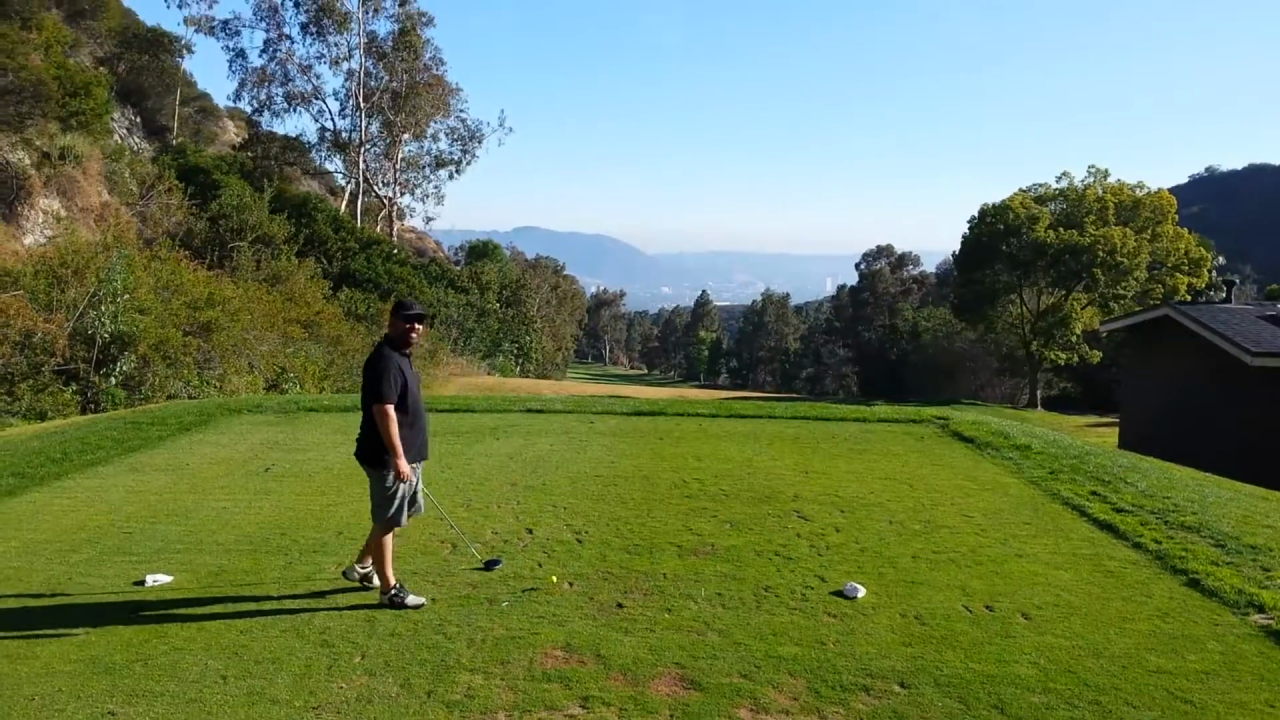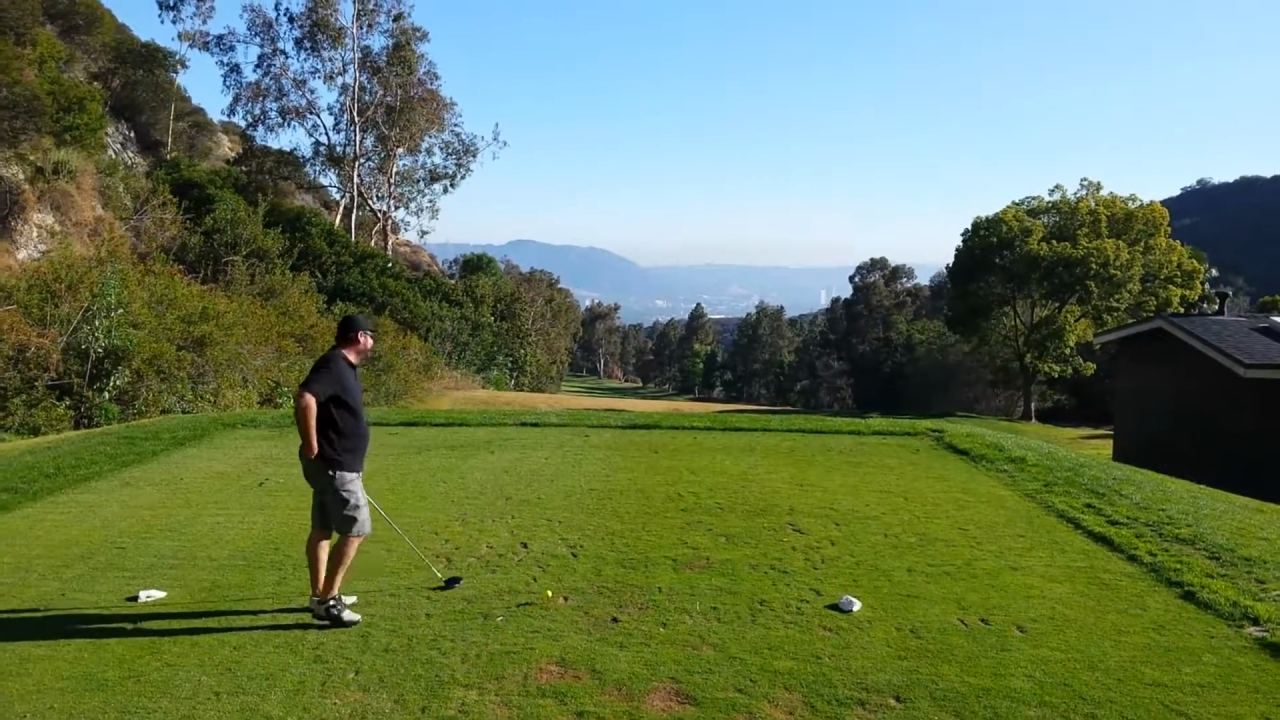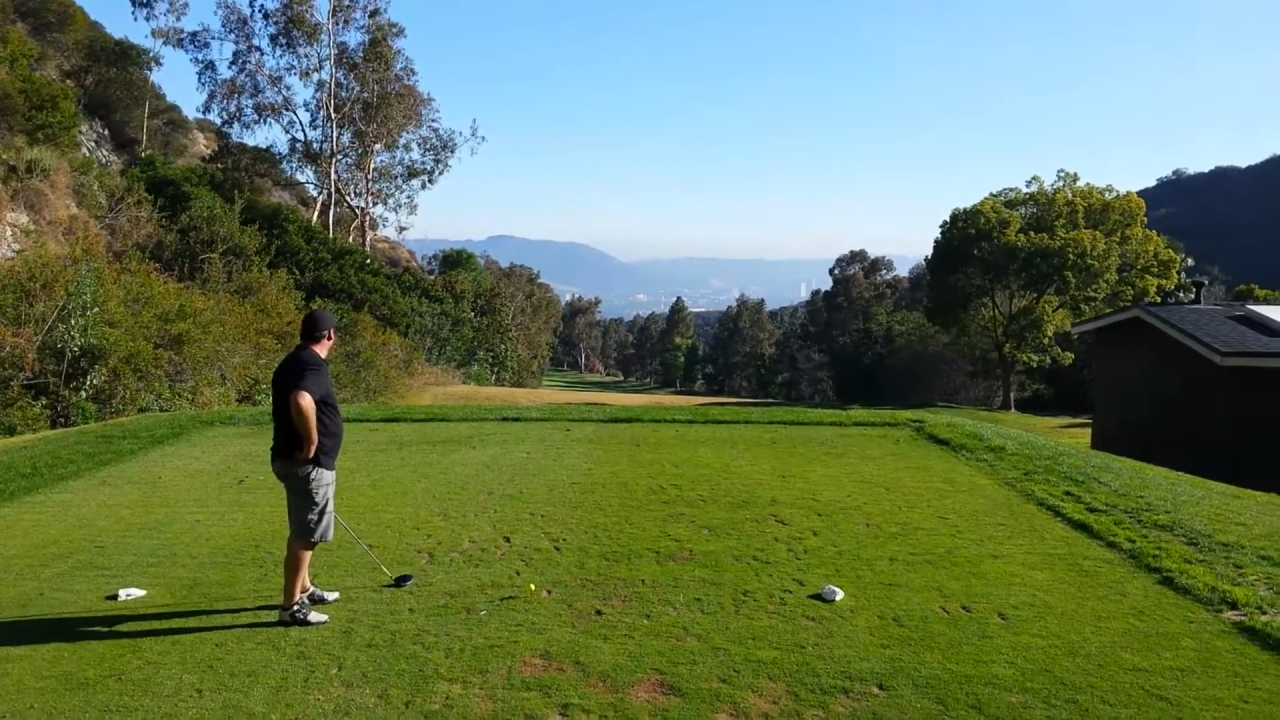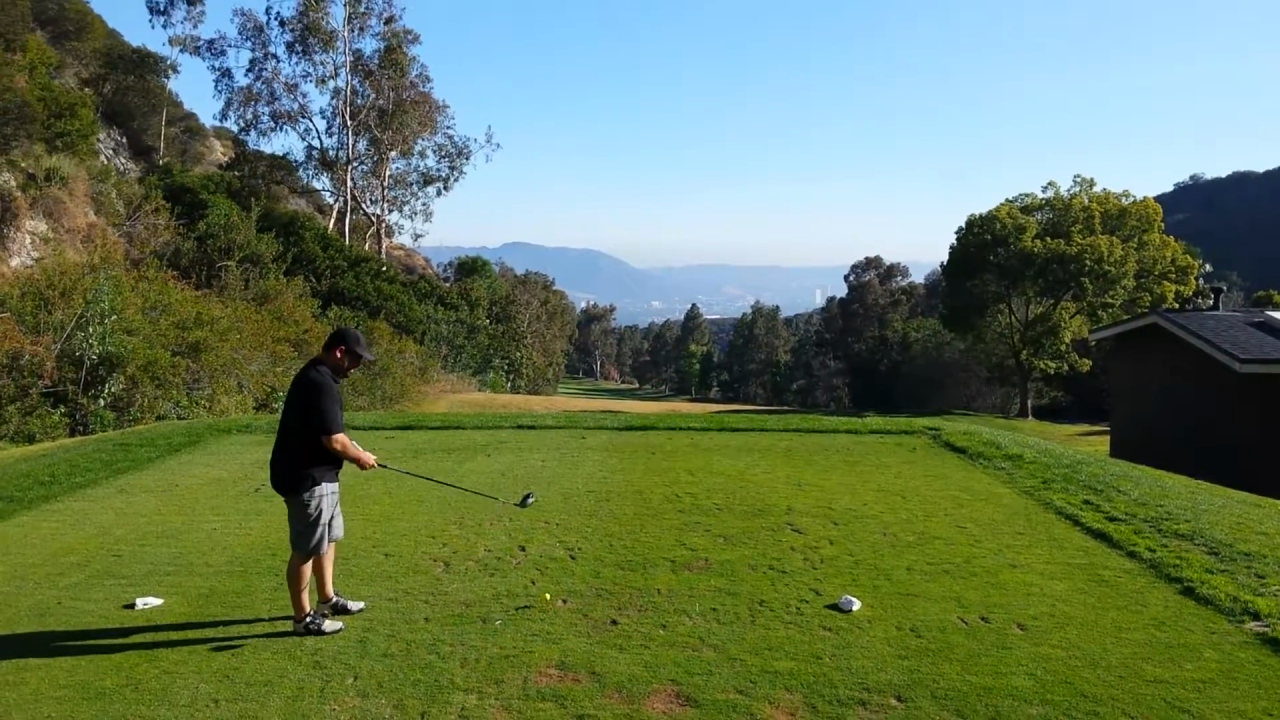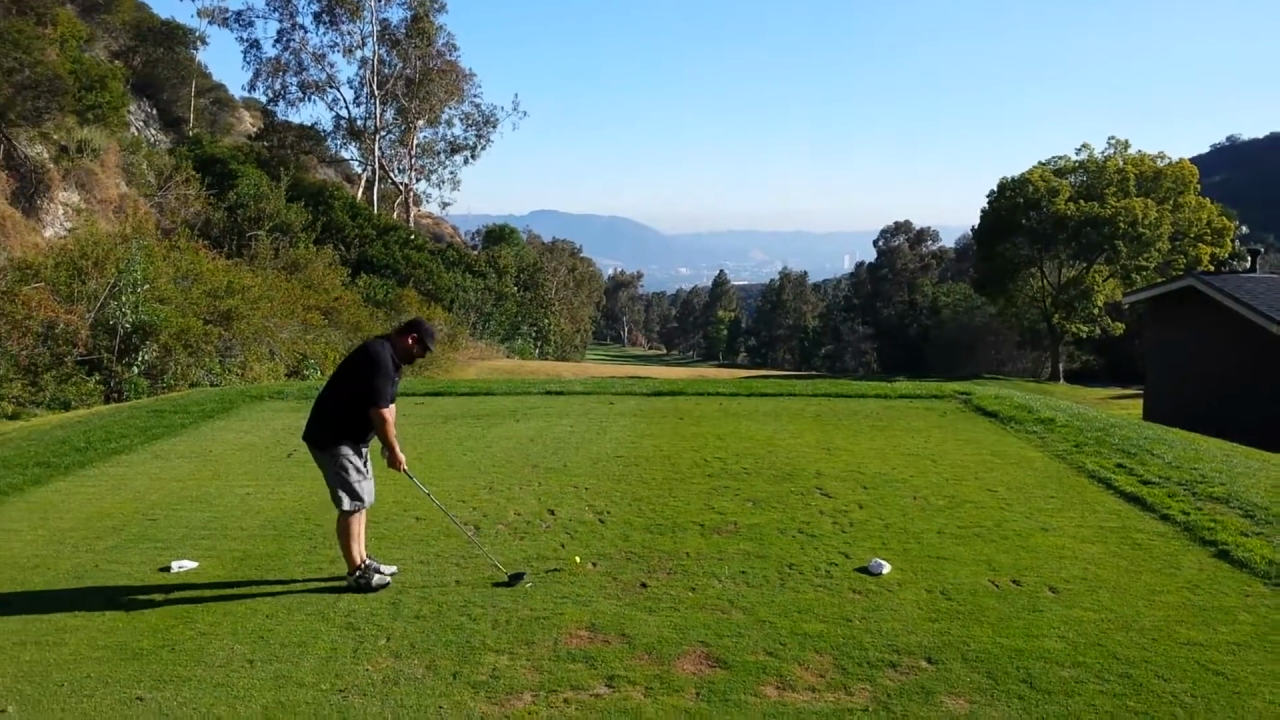
dt=0.7s
person 1, frame 1
left shoulder: (401, 355)
right shoulder: (386, 359)
right elbow: (384, 410)
right wrist: (398, 457)
left hip: (404, 454)
right hip: (388, 456)
left knee: (389, 518)
right knee: (388, 521)
left ankle: (362, 565)
right ankle: (390, 590)
person 1, frame 2
left shoulder: (343, 366)
right shoulder: (334, 365)
right elbow: (305, 399)
right wrist: (310, 444)
left hip: (336, 463)
right hip: (334, 465)
left knee: (322, 528)
right knee: (355, 530)
left ankle: (320, 593)
right ankle: (328, 600)
person 1, frame 3
left shoulder: (291, 362)
right shoulder: (313, 366)
right elbow: (302, 402)
right wrist: (311, 444)
left hip: (293, 460)
right hip: (308, 465)
left knee: (302, 531)
right knee: (306, 536)
left ankle: (305, 590)
right ankle: (291, 606)
person 1, frame 4
left shoulder: (316, 375)
right shoulder: (320, 383)
right elbow: (333, 440)
left wrist: (353, 448)
right wrist: (361, 457)
left hip: (316, 474)
right hip: (306, 477)
left knee: (327, 538)
right knee: (305, 548)
left ankle: (327, 600)
right ankle: (303, 618)
person 1, frame 5
left shoulder: (390, 356)
right shoulder: (379, 358)
left elbow: (388, 404)
right elbow: (379, 413)
left wrist: (389, 446)
right wrist: (394, 451)
left hip: (352, 437)
right hip: (333, 438)
left knee: (361, 499)
right knee: (353, 502)
left ankle: (362, 560)
right ankle: (356, 571)
